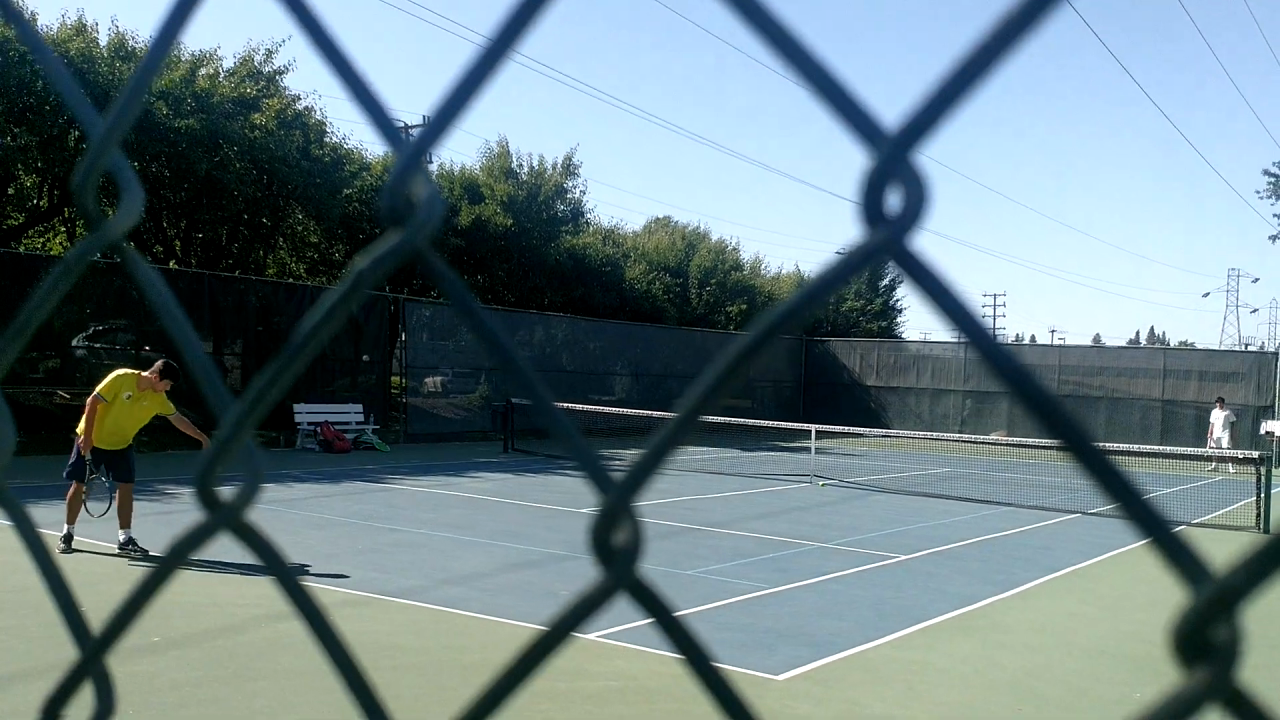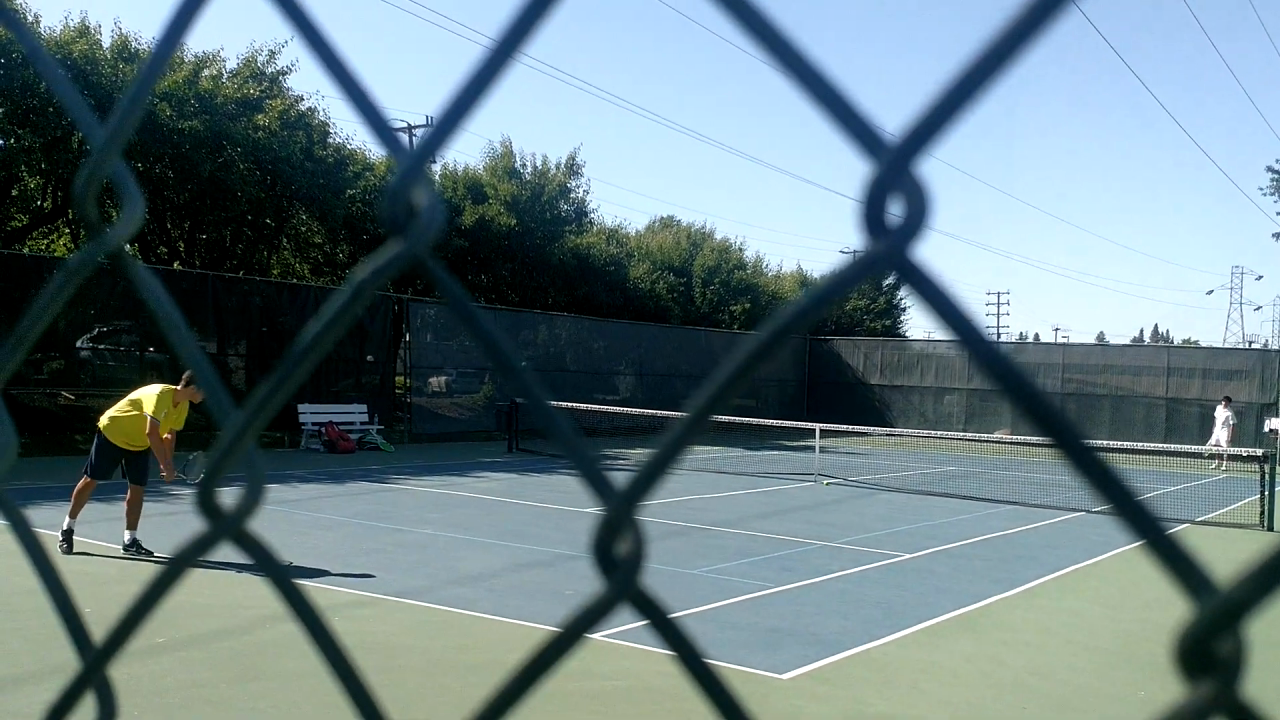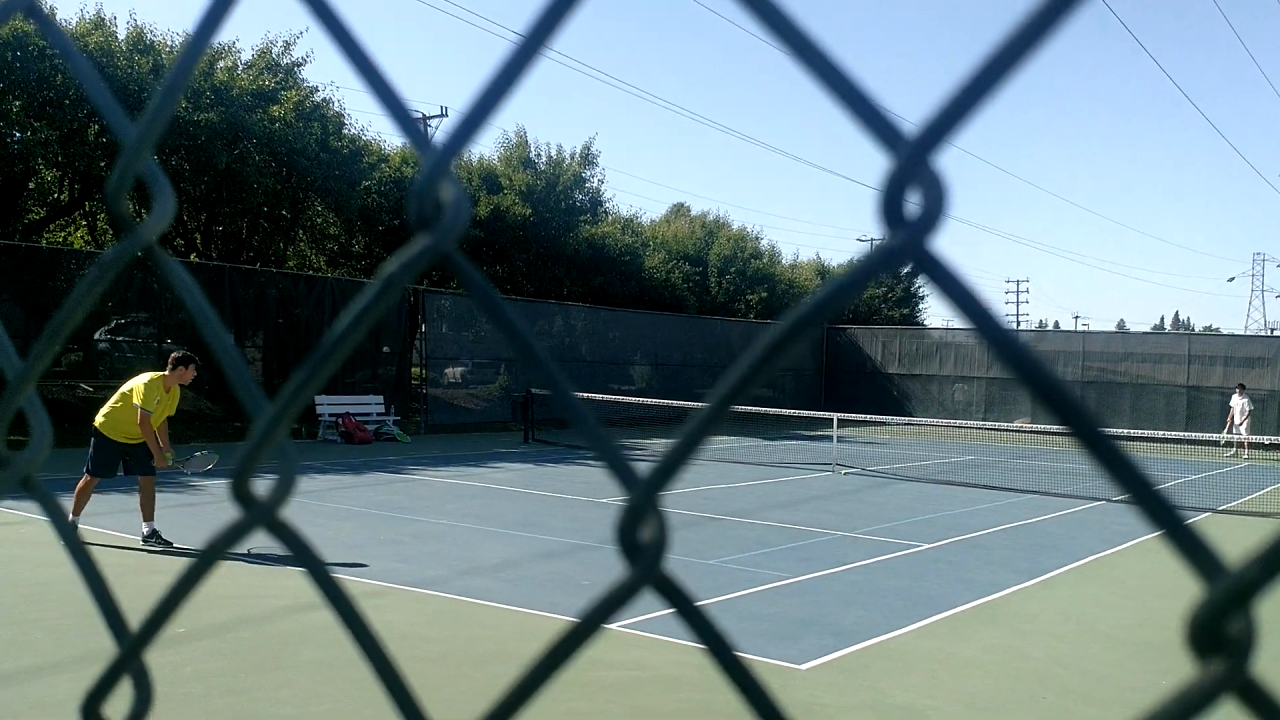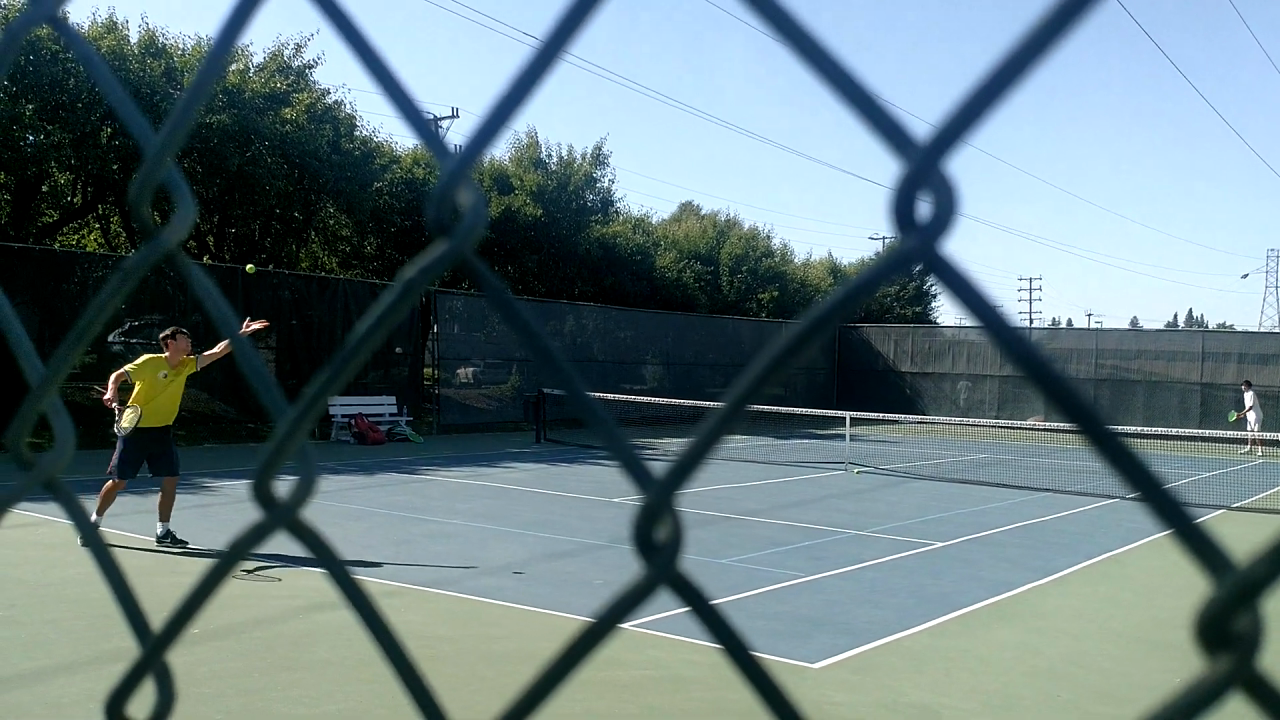
dt=0.7s
person 1, frame 1
left shoulder: (157, 396)
right shoulder: (122, 377)
left elbow: (177, 419)
right elbow: (93, 401)
left wrist: (202, 437)
right wrist: (87, 437)
left hip: (121, 443)
right hip: (91, 439)
left knee: (126, 486)
right knee: (79, 485)
left ankle: (125, 539)
right ankle: (67, 534)
person 1, frame 2
left shoulder: (183, 406)
right shoulder: (159, 395)
left elbow: (169, 433)
right elbow: (152, 433)
left wrist: (168, 461)
right wrist: (165, 466)
left hip: (139, 445)
right hip: (111, 434)
left knee: (137, 488)
right knee: (90, 480)
left ankle: (130, 540)
right ankle: (67, 528)
person 1, frame 3
left shoulder: (175, 391)
right shoulder: (148, 383)
left elbow: (161, 420)
right elbow: (143, 423)
left wrist: (166, 448)
right wrist: (157, 454)
left hip: (137, 438)
right hip: (109, 432)
left knee: (148, 480)
right knee: (92, 478)
left ankle: (149, 532)
right ankle: (72, 523)
person 1, frame 4
left shoulder: (186, 365)
right shoulder: (149, 362)
left elbow: (216, 352)
right elbow: (117, 376)
left wrist: (242, 334)
right wrist: (111, 393)
left hip: (161, 431)
right hip: (134, 429)
left knee: (171, 479)
right knee: (119, 481)
left ankle: (163, 532)
right ankle: (93, 524)
